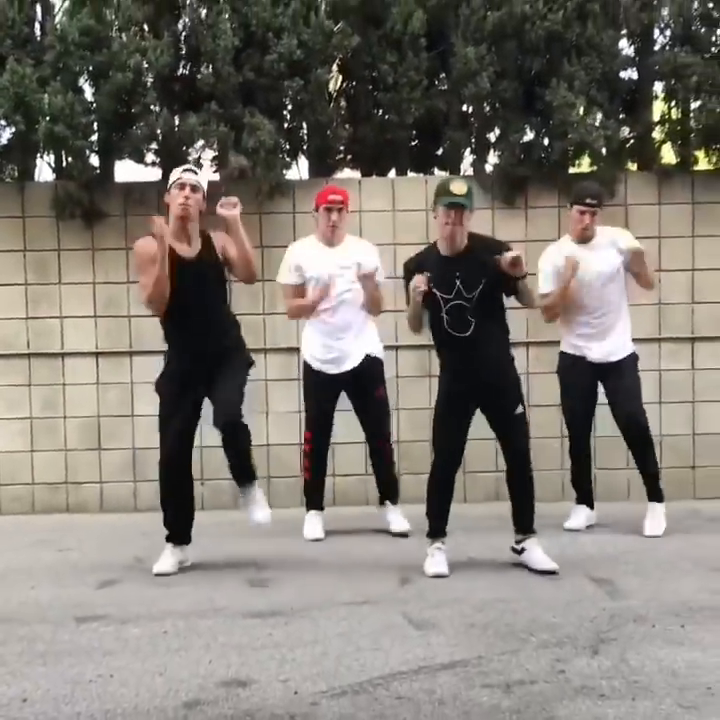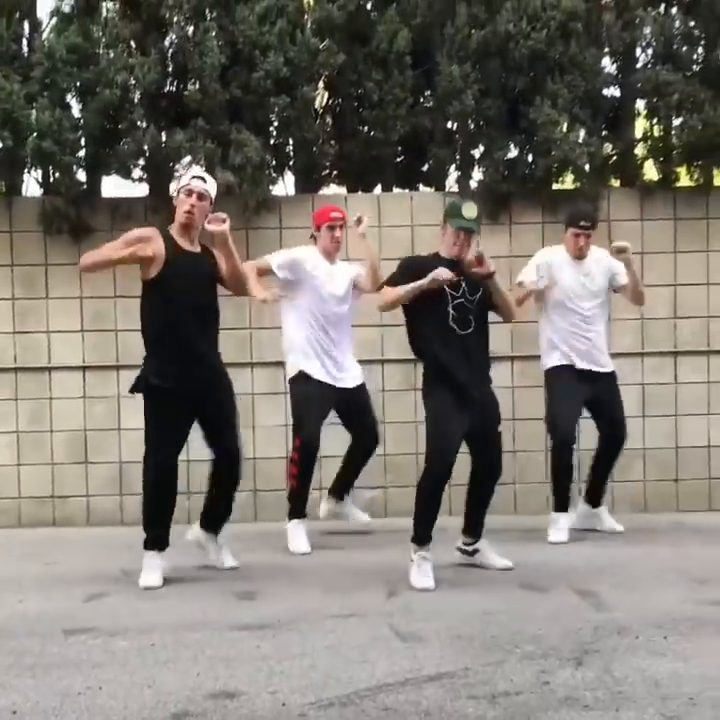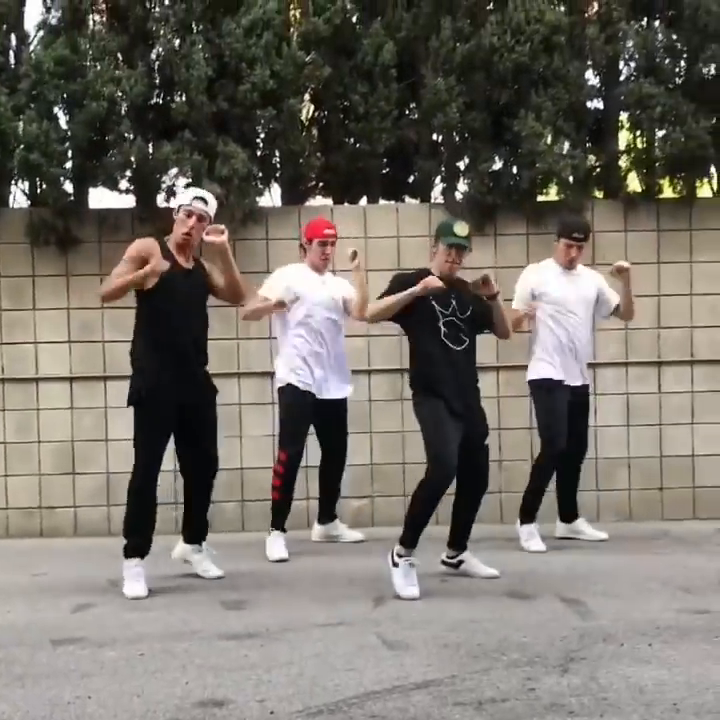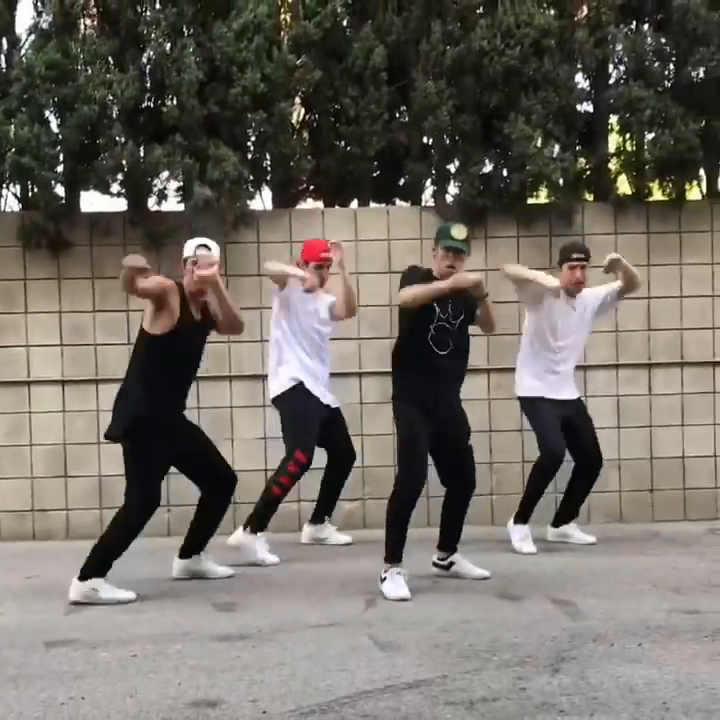
dt=0.2s
person 1, frame 1
left shoulder: (218, 241)
right shoulder: (150, 245)
left elbow: (250, 275)
right elbow: (156, 305)
left wrist: (235, 223)
right wrist: (161, 250)
left hip: (226, 356)
right hip: (182, 364)
left knee: (230, 419)
right knee: (173, 454)
left ankle: (248, 483)
right ankle: (177, 545)
person 1, frame 2
left shoulder: (210, 251)
right shoulder: (148, 239)
left elbow: (240, 287)
right elbow: (87, 262)
left wrist: (224, 238)
right wrist: (133, 255)
left hip: (209, 369)
right hip: (164, 373)
left knee: (229, 457)
right knee: (161, 461)
left ankle: (209, 532)
right ankle: (155, 552)
person 1, frame 3
left shoulder: (202, 267)
right shoulder: (147, 249)
left elbow: (237, 296)
right elbow: (107, 293)
left wrist: (223, 250)
right wrist: (145, 273)
left hip: (195, 380)
right hip: (155, 380)
left knee: (203, 464)
right knee: (148, 465)
left ankle: (192, 544)
right ankle: (135, 560)
person 1, frame 4
left shoulder: (210, 308)
right shoulder: (165, 291)
left elbow: (236, 326)
right elbow: (131, 284)
left wrist: (217, 283)
right wrist: (133, 273)
left hip: (168, 414)
right hip: (139, 414)
left knee: (222, 479)
right knee: (143, 499)
left ankle: (190, 558)
right ankle: (89, 580)
person 2, frame 1
left shoulder: (491, 252)
right shoulder: (420, 264)
left elbow: (529, 303)
right elbow: (416, 326)
left wrist: (519, 275)
right wrist: (413, 301)
left hip: (498, 372)
right hip: (455, 377)
left knee: (519, 455)
right knee: (445, 461)
left ankle: (525, 540)
right ankle: (436, 544)
person 2, frame 2
left shoulder: (475, 271)
right shoulder: (416, 266)
left elbow: (509, 314)
right elbow: (384, 301)
left wrist: (489, 277)
right wrist: (429, 281)
left hip: (478, 384)
right hip: (442, 385)
left knee: (489, 466)
right knee: (440, 463)
left ankle: (471, 542)
right ankle: (421, 551)
person 2, frame 3
left shoulder: (469, 294)
right shoulder: (410, 282)
left elbow: (504, 332)
right elbow: (372, 313)
left wrist: (491, 295)
right wrist: (419, 289)
left hip: (467, 397)
right hip: (432, 396)
left knee: (476, 479)
right knee: (442, 470)
left ankle: (455, 553)
right ankle: (403, 552)
person 2, frame 4
left shoulder: (463, 296)
right shoulder: (417, 277)
left elbow: (488, 325)
right elbow: (404, 299)
left wrist: (480, 294)
right wrist: (451, 283)
left hip: (448, 401)
right hip: (412, 400)
left knee: (463, 481)
right knee: (411, 479)
left ankle: (446, 556)
right ankle: (391, 568)
person 3, frame 1
left shoulder: (363, 250)
right shoulder: (299, 252)
left elbow: (376, 308)
right elbow: (292, 309)
left wrist: (368, 285)
right wrist: (315, 301)
left hip: (362, 353)
right hip: (320, 357)
left knee: (378, 429)
right knee: (316, 435)
left ankle: (390, 503)
right ankle: (314, 510)
person 3, frame 2
left shoulder: (349, 268)
right shoulder: (298, 258)
left elbow: (374, 285)
right elbow: (250, 268)
left wrist: (365, 239)
right wrist: (257, 290)
left hip: (345, 370)
right hip: (309, 369)
left knee: (368, 434)
right knee: (306, 440)
left ankle: (337, 497)
right ankle: (296, 520)
person 3, frame 3
left shoulder: (339, 285)
right shoulder: (287, 276)
left elbow: (362, 312)
right elbow: (248, 313)
left wrist: (358, 272)
right wrist: (270, 304)
left hip: (335, 384)
right hip: (296, 380)
left knee: (336, 453)
right knee: (291, 452)
left ankle: (326, 522)
right ankle: (276, 531)
person 3, frame 4
left shoulder: (327, 299)
right shoulder: (289, 283)
left elbow: (348, 311)
right elbow: (271, 268)
left wrist: (343, 269)
right wrist: (299, 274)
left hip: (319, 390)
right hip: (293, 385)
left knee: (344, 456)
right knee: (300, 456)
left ankle: (318, 524)
right ankle: (252, 532)
person 4, frame 1
left shoulder: (618, 240)
right shoulder: (553, 256)
left elbow: (647, 283)
right elbow: (549, 313)
left wrist: (640, 258)
right wrist: (567, 284)
left hip: (618, 353)
right hip: (576, 356)
left knee: (635, 423)
right knee: (578, 434)
left ankle: (655, 500)
right ankle: (583, 505)
person 4, frame 2
left shoulder: (605, 260)
right shoulder: (545, 260)
left elbow: (637, 300)
right elbow: (516, 300)
left wrist: (628, 263)
right wrist: (532, 290)
left hip: (600, 365)
right hip: (562, 365)
left knee: (615, 436)
right knee: (563, 435)
left ankle: (591, 507)
right ankle: (561, 513)
person 4, frame 3
left shoulder: (593, 279)
right shoulder: (536, 273)
left elbow: (625, 314)
right elbow: (512, 322)
left wrist: (626, 281)
right wrist: (522, 314)
left hip: (578, 378)
right hip: (548, 376)
left knee: (576, 452)
right knee: (555, 446)
left ankle: (569, 520)
right ankle: (526, 523)
person 4, frame 4
left shoulder: (594, 297)
right shoulder: (541, 286)
left elbow: (632, 286)
right elbow: (509, 270)
left wrist: (621, 265)
right wrist: (544, 282)
left hip: (568, 393)
right hip: (536, 392)
left knee: (592, 459)
right knee: (553, 453)
left ankle: (562, 524)
right ankle: (520, 523)
